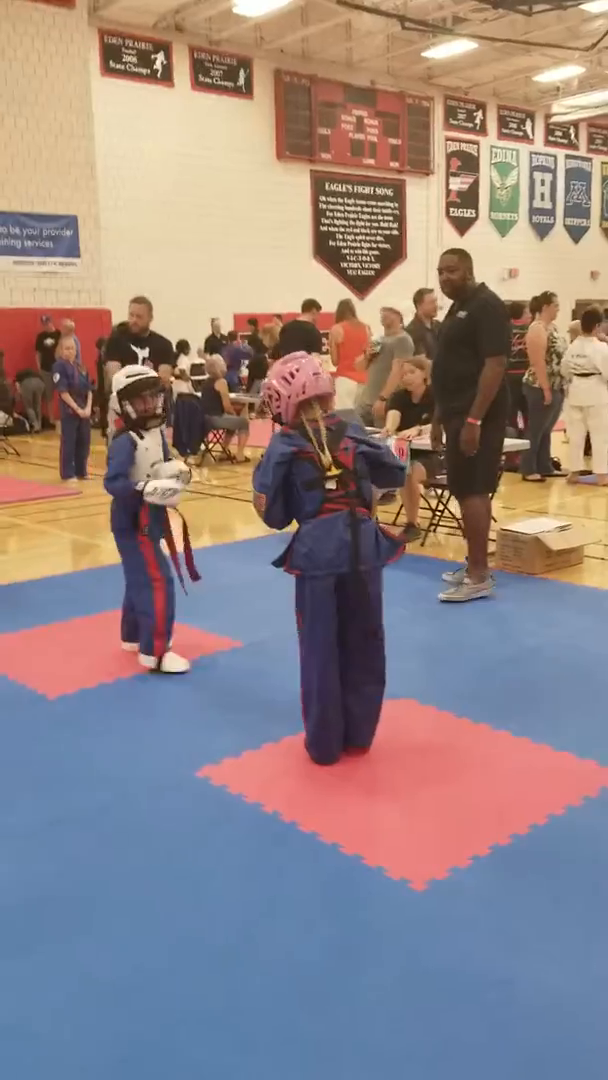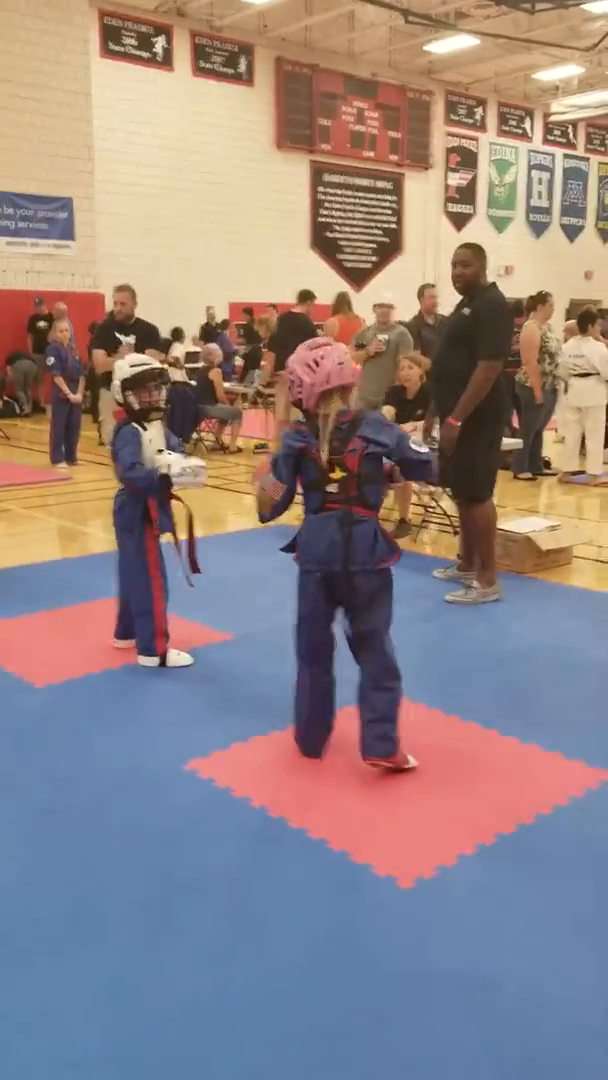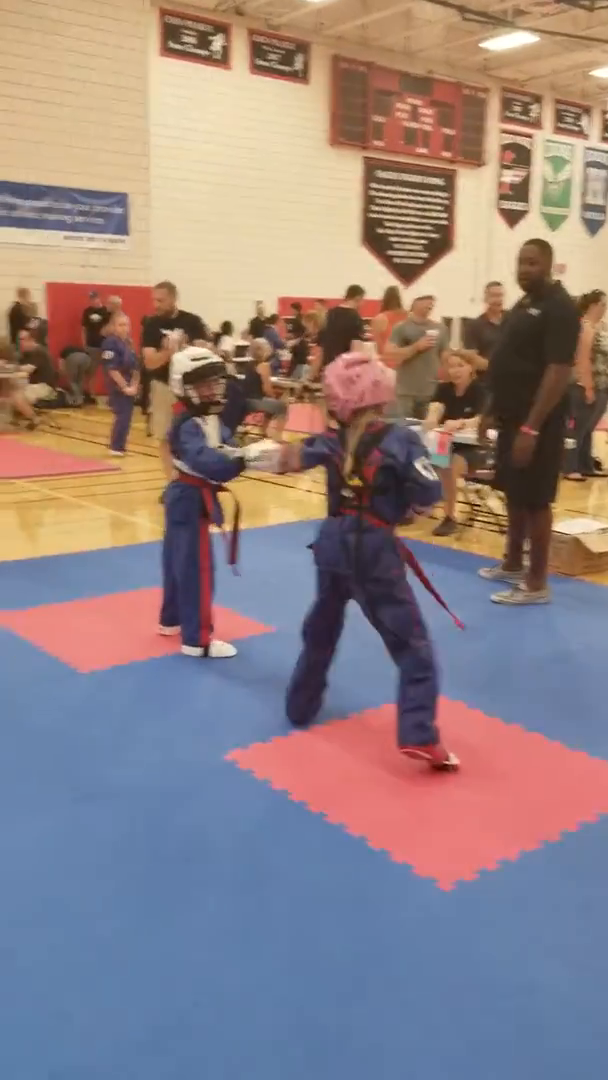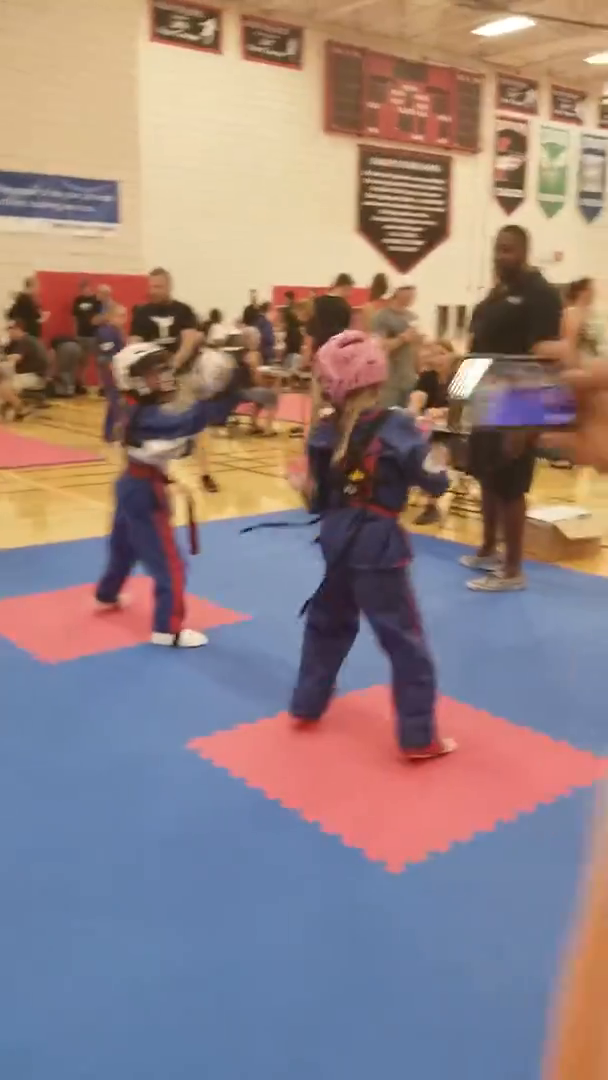
dt=0.4s
person 1, frame 1
left shoulder: (283, 445)
right shoulder: (354, 433)
left elbow: (273, 514)
right elbow: (395, 472)
left hip: (316, 550)
right hip: (363, 544)
left knee: (319, 650)
right knee: (364, 646)
left ankle: (324, 743)
right ankle: (359, 734)
person 1, frame 2
left shoulder: (296, 438)
right shoulder: (375, 427)
left elbow: (271, 502)
right elbow: (424, 466)
left wrist: (262, 480)
left hip: (317, 546)
right hip: (365, 546)
left knee: (313, 644)
right knee: (374, 646)
left ankle: (311, 736)
right ankle: (381, 745)
person 1, frame 3
left shoulder: (329, 441)
right shoulder: (401, 439)
left elbow: (293, 459)
right elbow: (429, 494)
left wrist: (285, 455)
right wrist: (405, 496)
left hip: (333, 546)
right hip: (376, 552)
left knee: (321, 630)
right knee: (412, 643)
left ankle: (301, 706)
right ankle: (420, 736)
person 1, frame 4
left shoulder: (325, 433)
right shoulder: (398, 427)
left elbow: (315, 499)
right elbow: (436, 482)
right wrist: (418, 462)
left hip: (339, 541)
right hip: (379, 544)
left knee: (326, 619)
right knee: (404, 639)
left ankle: (308, 701)
right ankle: (419, 736)
person 2, frame 1
left shoulder: (486, 306)
right shoulder: (457, 309)
left elbow: (495, 365)
left wrist: (474, 419)
right wrist: (439, 418)
left hip: (477, 415)
right hip: (458, 413)
left knee: (470, 490)
right knee: (473, 490)
left ankle: (478, 577)
right ankle: (476, 566)
person 2, frame 2
left shoulder: (492, 306)
right shoulder: (466, 305)
left elbow: (489, 368)
left wrist: (455, 419)
right wrist: (435, 412)
left hip: (475, 417)
right hip: (457, 414)
left knee: (476, 494)
right knee: (462, 492)
left ankle: (487, 580)
right ankle: (467, 564)
person 2, frame 3
left shoulder: (559, 308)
right shoulder: (523, 304)
left elbow: (559, 373)
left wrist: (531, 428)
right wrist: (490, 410)
left hip: (535, 422)
right hip: (511, 416)
left knee: (534, 499)
right knee: (513, 493)
left ankle: (536, 583)
right ankle: (513, 564)
person 2, frame 4
left shoulder: (540, 295)
right shoulder: (497, 292)
left elbow: (544, 360)
left knee: (508, 488)
right knee: (487, 479)
left ankle: (511, 570)
right ankle: (488, 550)
person 3, frame 1
left shoulder: (156, 433)
right shoulder: (125, 441)
left elbow: (165, 467)
right elbow: (114, 482)
left wrist: (177, 472)
right wrist: (146, 490)
left hip: (151, 515)
right hip: (133, 519)
left knee: (140, 579)
right knee: (157, 583)
left ankle: (134, 636)
right ankle: (154, 651)
person 3, frame 2
left shoulder: (157, 424)
right shoulder: (129, 432)
left elbow: (176, 451)
right elbow: (130, 473)
left wrist: (174, 461)
right wrist: (169, 475)
left hip: (148, 508)
right hip: (138, 511)
left knee: (134, 573)
right knee: (149, 579)
left ankle: (126, 632)
right ankle: (152, 650)
person 3, frame 3
left shoulder: (208, 417)
right shoulder: (188, 426)
left elbow: (223, 445)
right elbow: (205, 461)
left wrist: (234, 456)
right wrist: (243, 459)
left hip: (184, 496)
right hip: (192, 501)
left knee: (178, 563)
right knee: (197, 570)
left ankle: (171, 620)
right ankle: (197, 640)
person 3, frame 4
left shoulder: (145, 410)
right shoulder: (146, 415)
left elbow: (180, 435)
right elbow: (186, 423)
left wrist: (173, 445)
right wrist: (212, 392)
left hip: (133, 486)
right hip: (145, 493)
left knee: (124, 547)
right knee: (169, 561)
left ankle: (107, 595)
right ankle: (168, 628)
